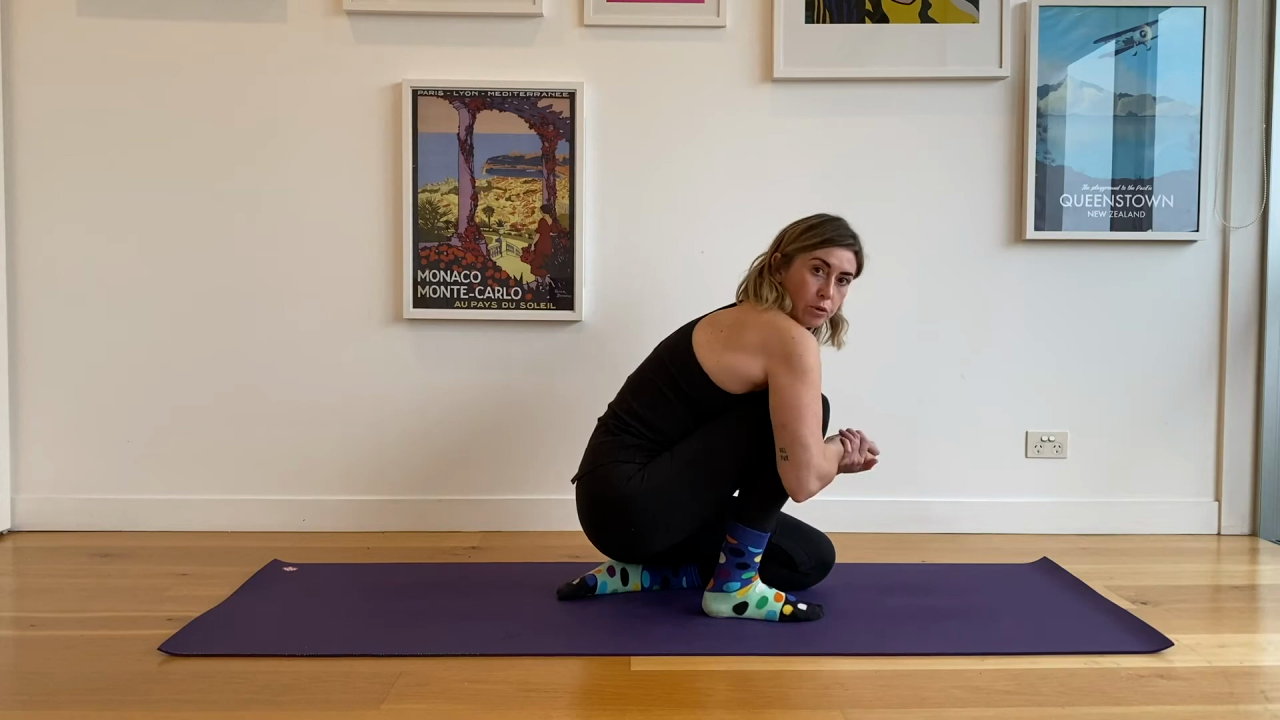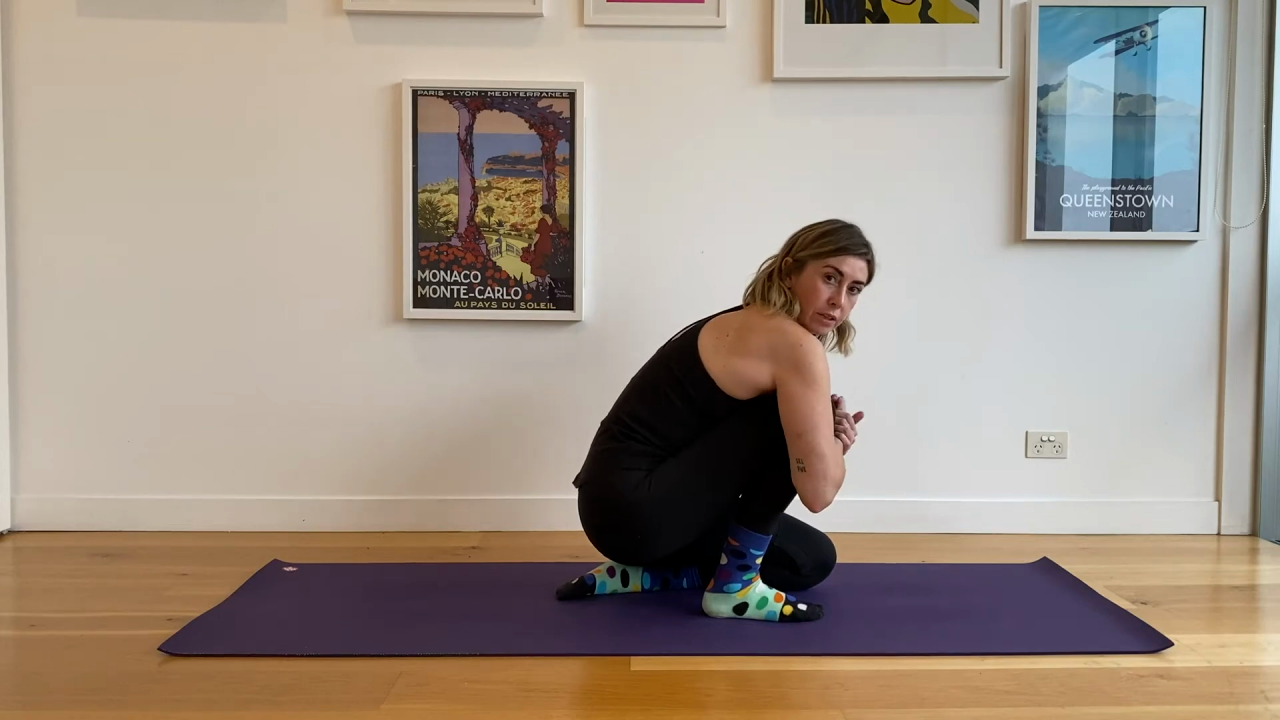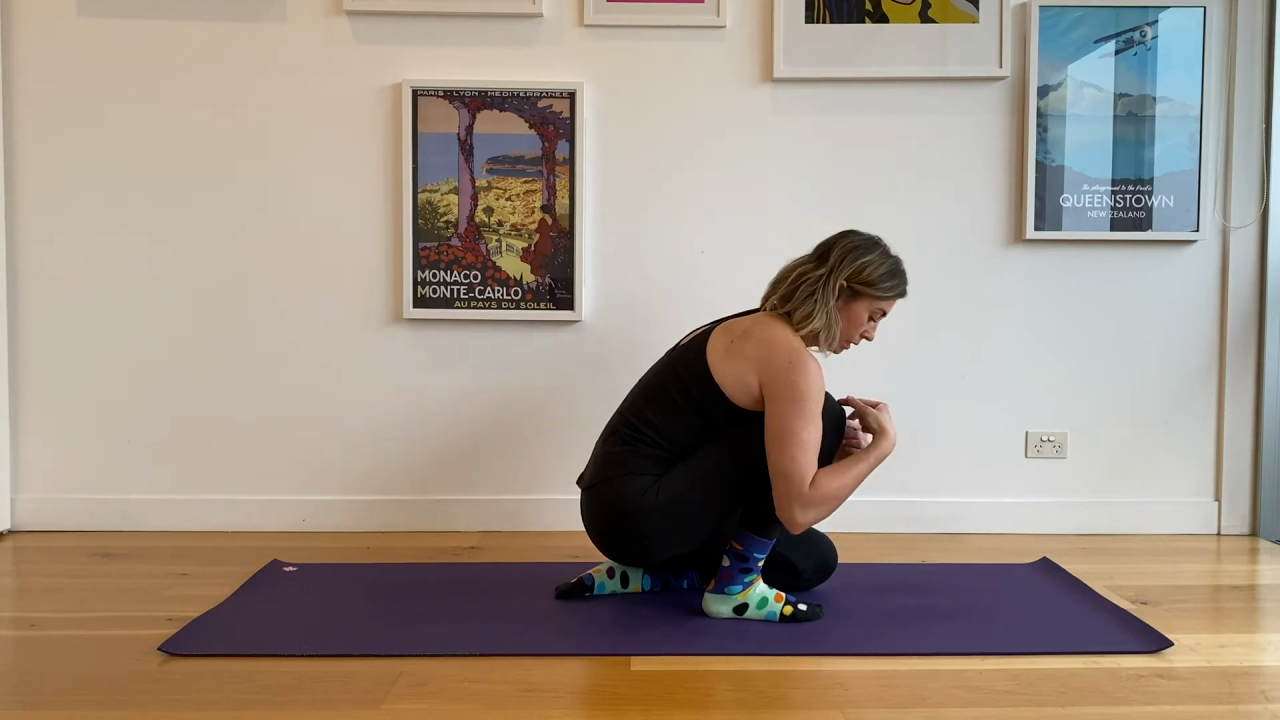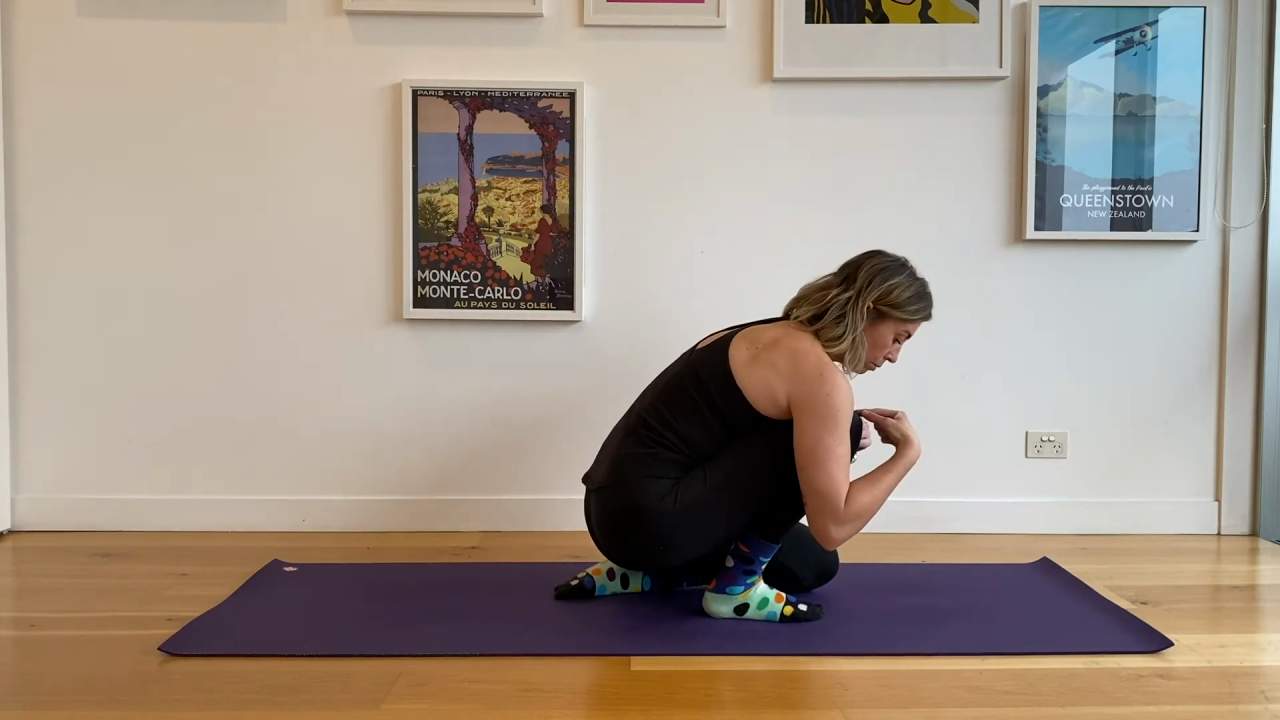
dt=1s
person 1, frame 1
left shoulder: (749, 323)
right shoulder: (790, 340)
left elbow: (789, 458)
right elbow: (802, 480)
left wrist: (834, 457)
right wrist: (836, 450)
left hip: (636, 496)
right hip: (629, 501)
left knee: (810, 558)
right knee: (801, 414)
left ankle: (638, 575)
right ankle: (734, 586)
person 1, frame 2
left shoulder: (752, 326)
right shoulder: (796, 345)
right elbow: (818, 490)
left wrist: (830, 440)
right wrist: (838, 442)
left hip: (637, 499)
right hip: (632, 507)
left knee: (812, 559)
right knee: (792, 420)
left ankle: (637, 576)
right ankle: (735, 586)
person 1, frame 3
left shoulder: (759, 329)
right shoulder: (792, 359)
right elbow: (798, 508)
left wrist: (828, 449)
right wrist: (883, 442)
left hip: (626, 501)
right hip: (636, 512)
left knee: (813, 562)
right knee: (824, 418)
left ankle: (639, 576)
right ankle: (735, 586)
person 1, frame 4
left shoulder: (775, 338)
right shoulder: (819, 375)
right elbow: (832, 525)
left wrist: (835, 444)
right wrist: (908, 451)
right hip: (647, 517)
left knee: (813, 566)
right knee: (843, 431)
left ankle: (639, 575)
right ankle: (735, 586)
